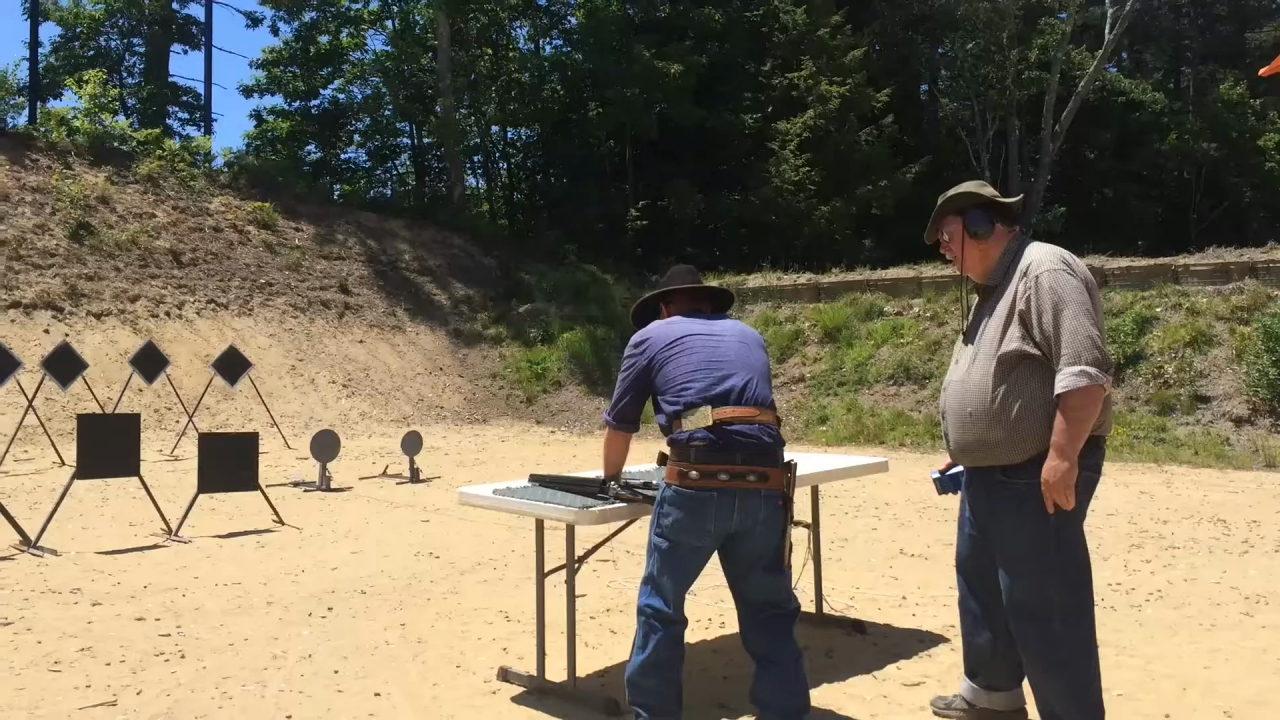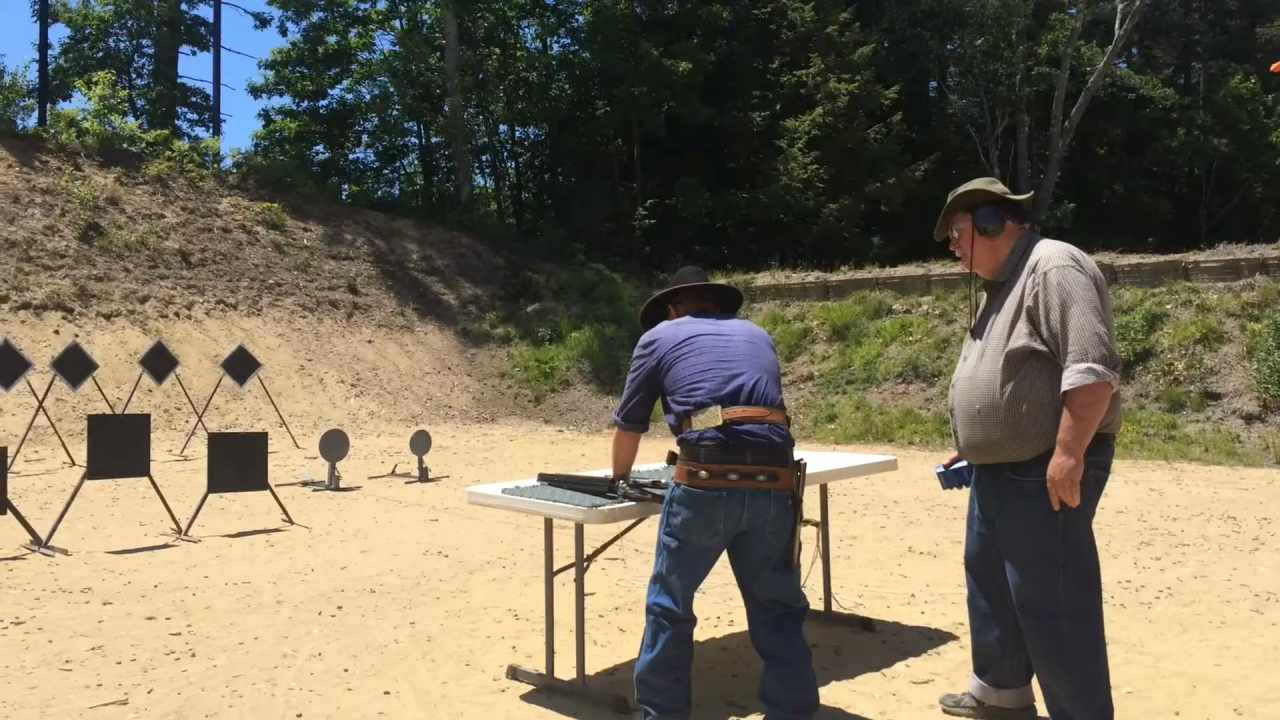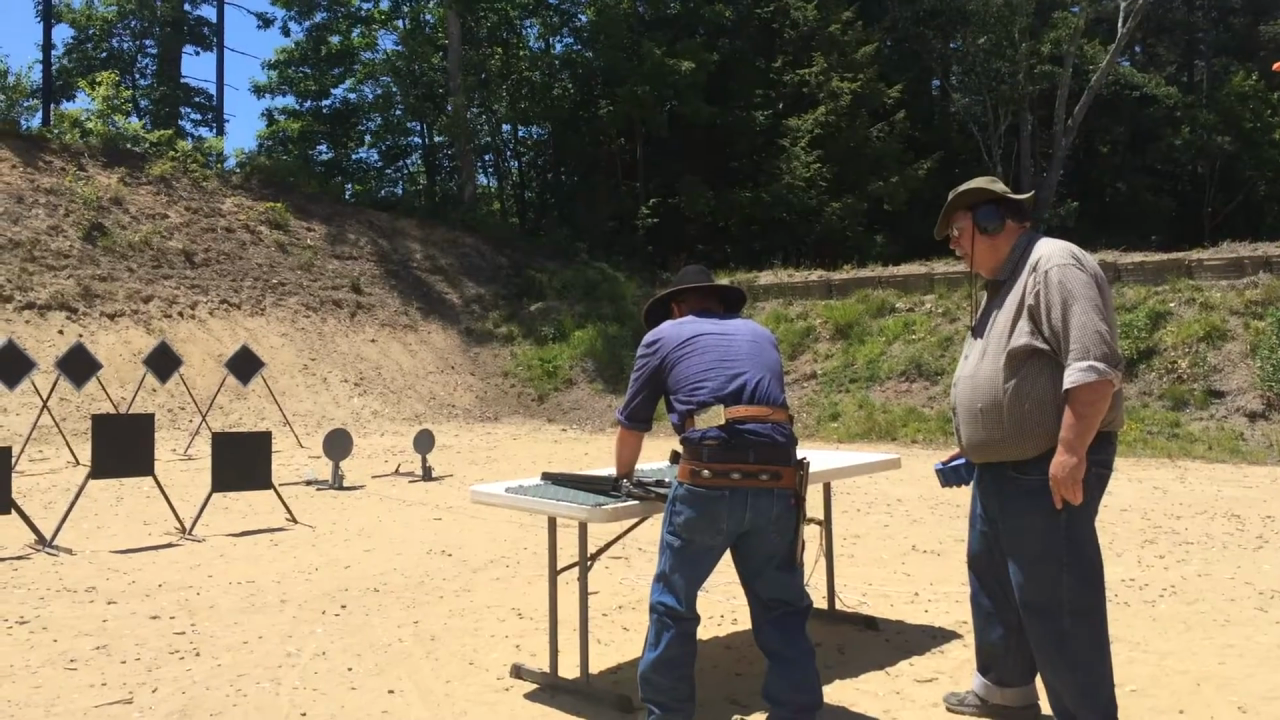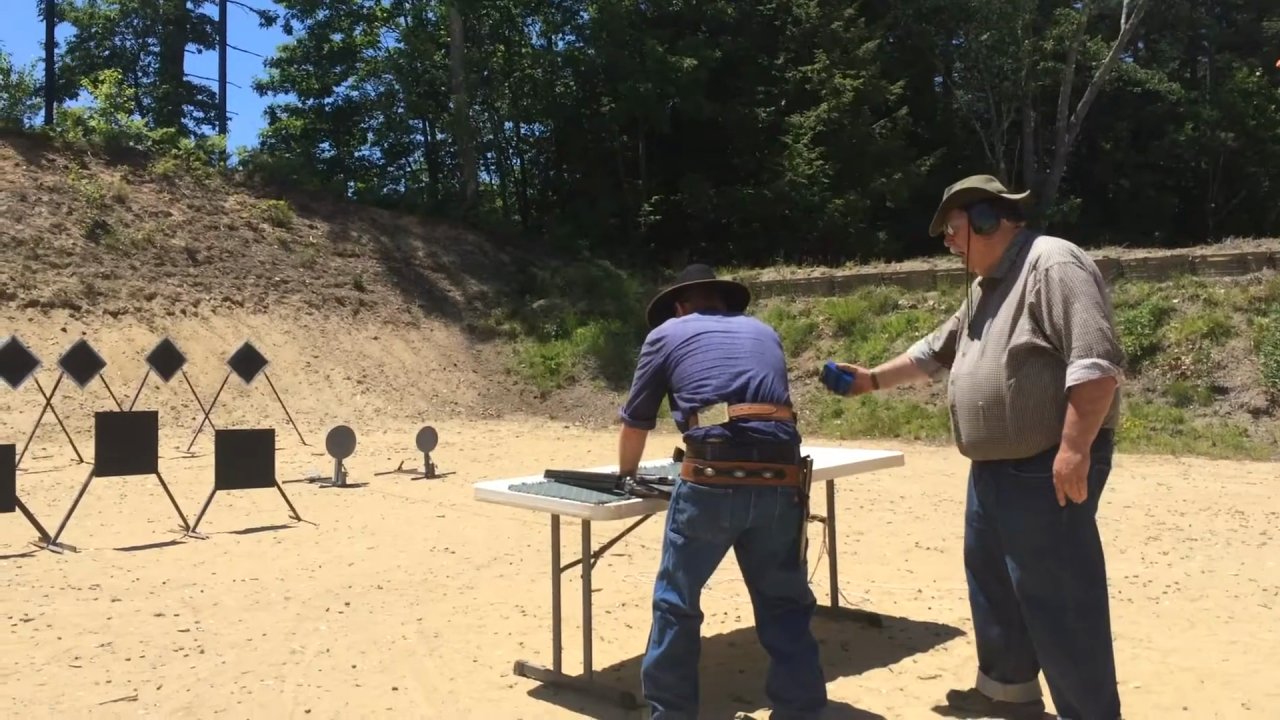
dt=0.5s
person 1, frame 1
left shoulder: (1045, 271)
right shoulder: (995, 286)
left elbow: (1085, 371)
left wrist: (1062, 458)
right wrist: (966, 452)
left hip: (1038, 474)
right hip: (990, 473)
left knee: (1042, 603)
right knee: (981, 584)
person 1, frame 2
left shoulder: (1055, 268)
right shoulder: (1003, 283)
left elbow: (1092, 367)
left wrist: (1069, 454)
right wrist: (973, 448)
left hip: (1047, 470)
right hip: (998, 468)
left knee: (1051, 600)
right knee: (989, 581)
person 1, frame 3
left shoulder: (1055, 266)
right shoulder: (1003, 281)
left elbow: (1094, 366)
left wrist: (1070, 453)
right wrist: (974, 447)
left hip: (1049, 470)
right hip: (1000, 468)
left knee: (1054, 598)
right knee: (992, 579)
person 1, frame 4
left shoulder: (1054, 265)
right shoulder: (987, 283)
left elbow: (1097, 362)
right elbow: (939, 347)
left wrist: (1074, 450)
right wrist: (875, 376)
left hip: (1047, 470)
right hip: (992, 468)
left knee: (1055, 593)
right knee: (992, 582)
person 2, frame 1
left shoulder: (651, 336)
right shoulder: (748, 335)
left elbow: (619, 425)
left wrist: (611, 480)
left hip: (696, 485)
right hip: (763, 483)
left knee: (660, 609)
right knee: (770, 611)
person 2, frame 2
left shoulder: (659, 337)
right shoulder: (758, 335)
left elbow: (628, 425)
left wrist: (619, 478)
left hip: (705, 484)
right hip: (773, 483)
left knee: (669, 607)
right knee: (778, 610)
person 2, frame 3
left shoulder: (662, 337)
right shoulder: (760, 334)
left elbow: (631, 424)
left wrist: (623, 477)
left hip: (708, 483)
right hip: (775, 481)
left knee: (672, 606)
right knee: (782, 608)
person 2, frame 4
left shoulder: (666, 334)
right shoulder: (764, 332)
left elbow: (635, 421)
left wrist: (627, 472)
left hip: (712, 479)
right hip: (780, 479)
left knee: (676, 603)
right knee: (785, 606)
